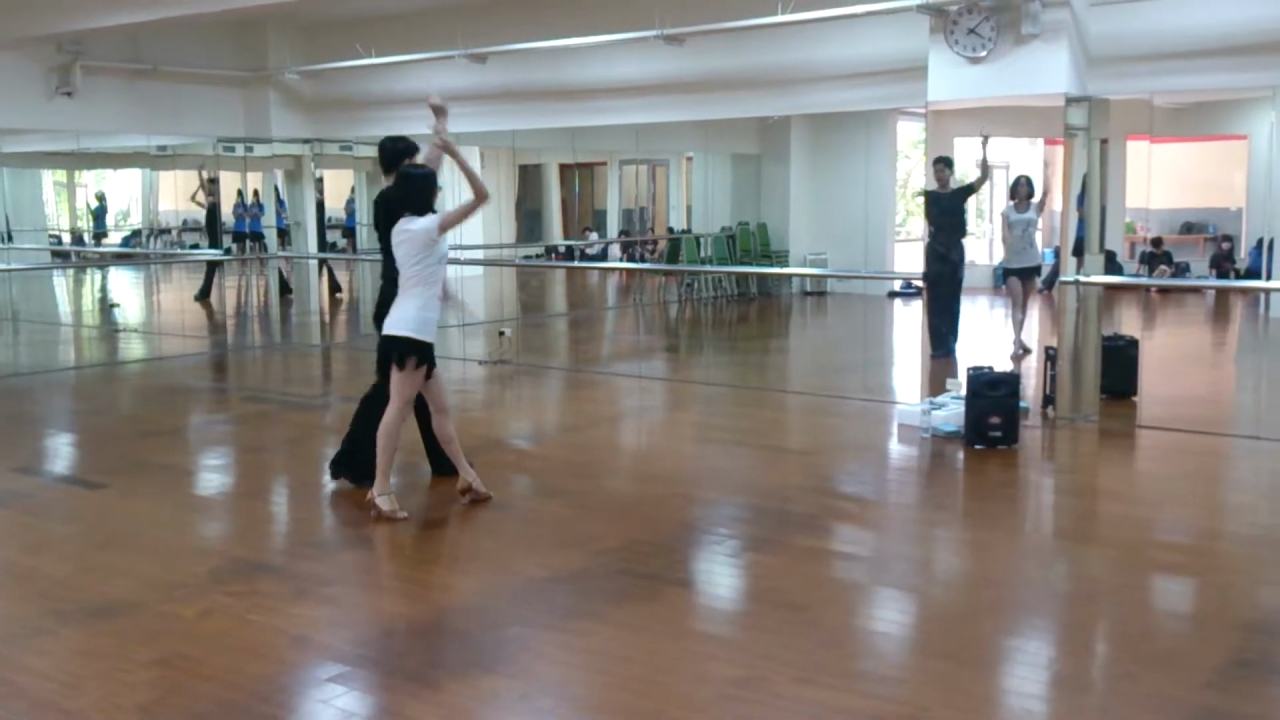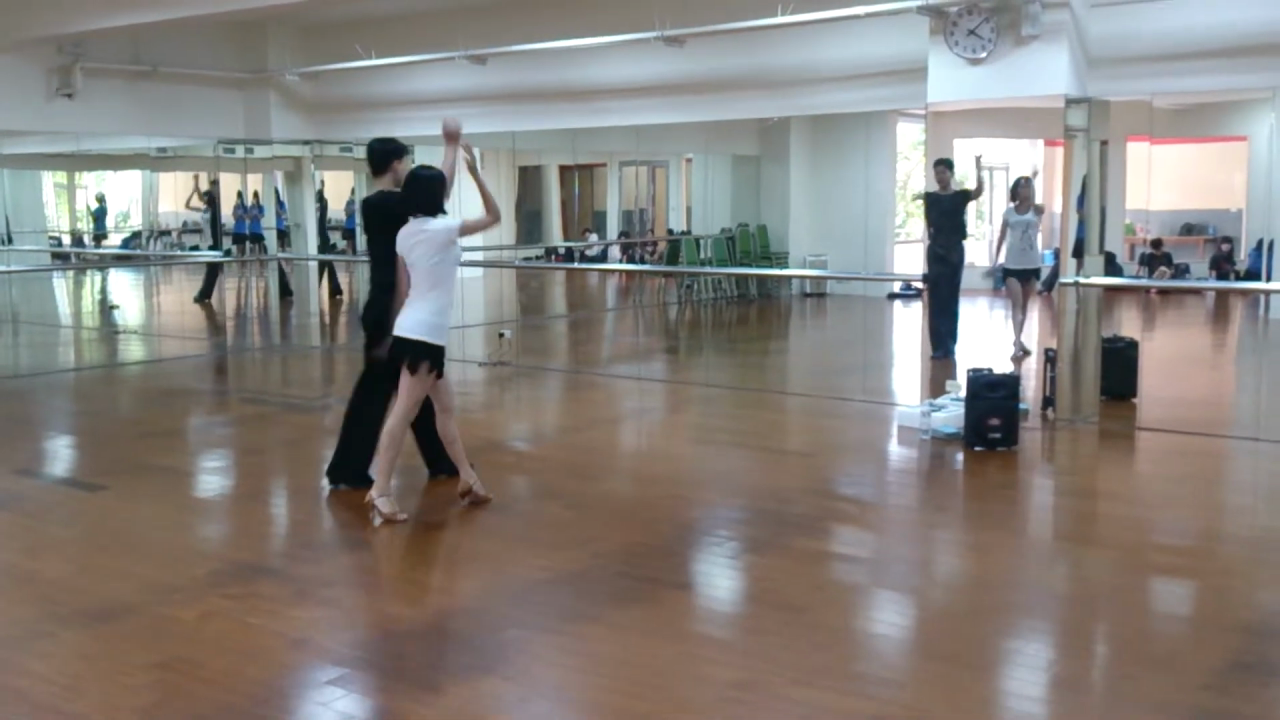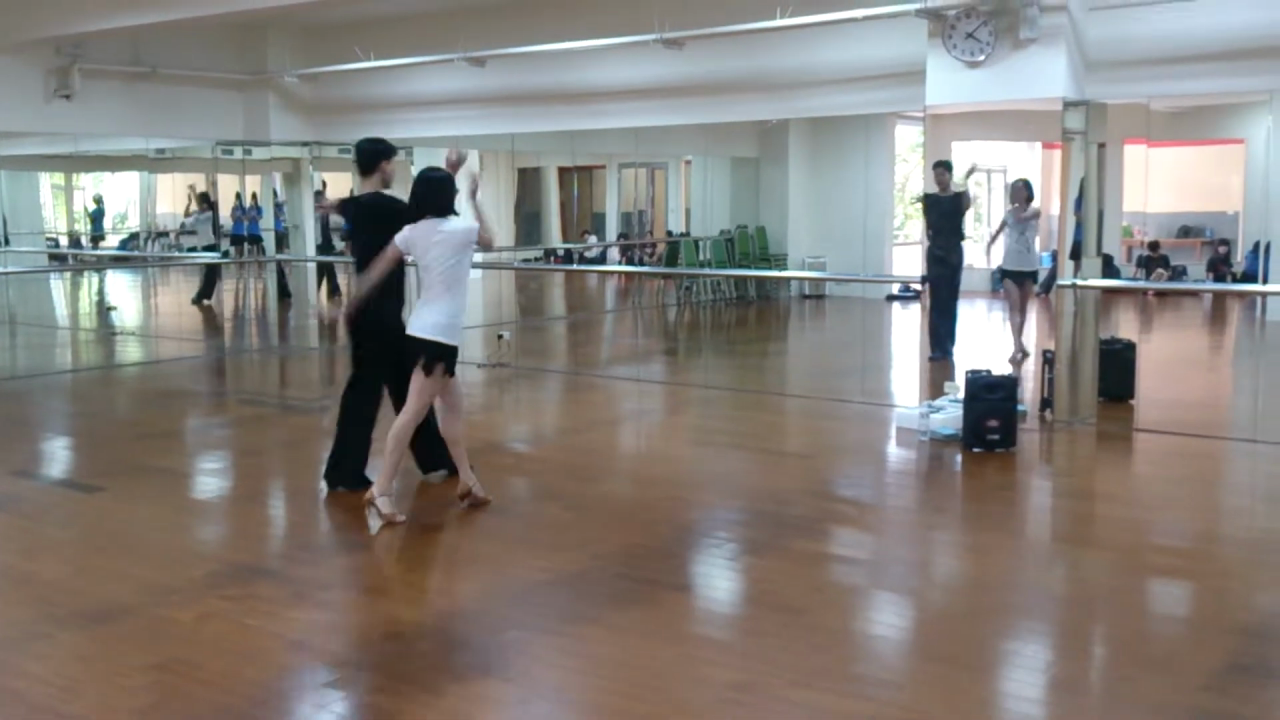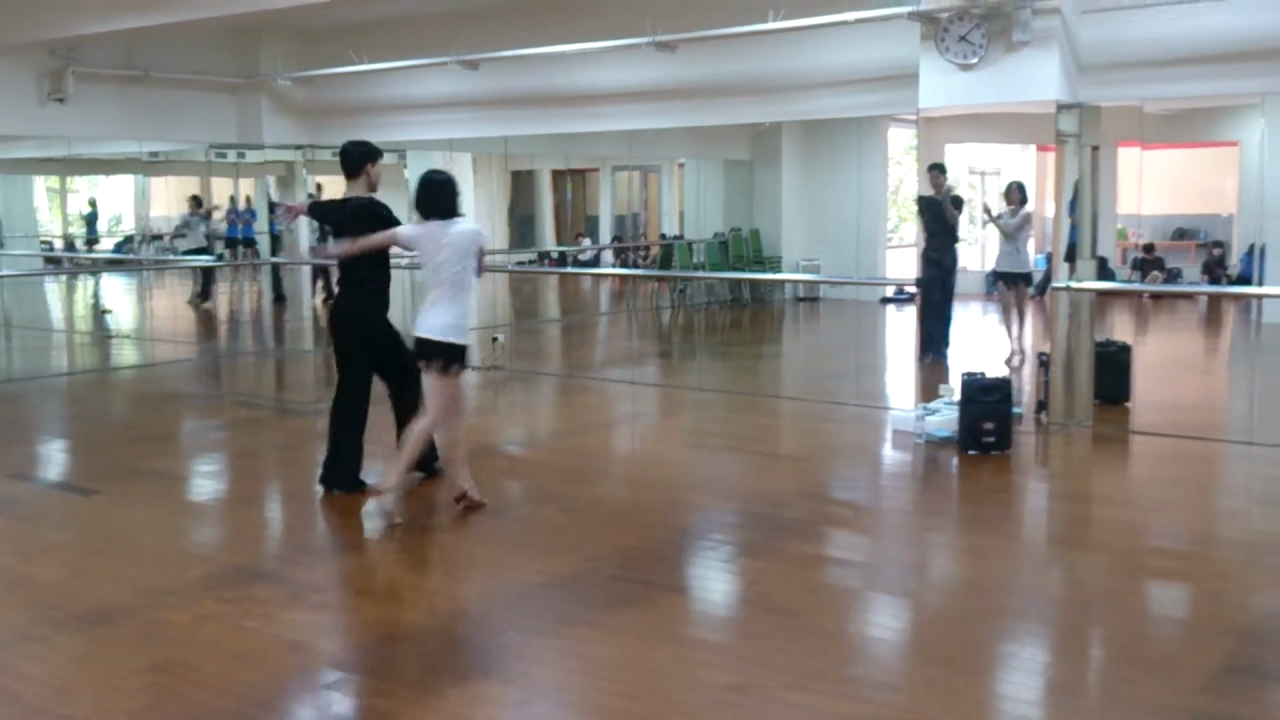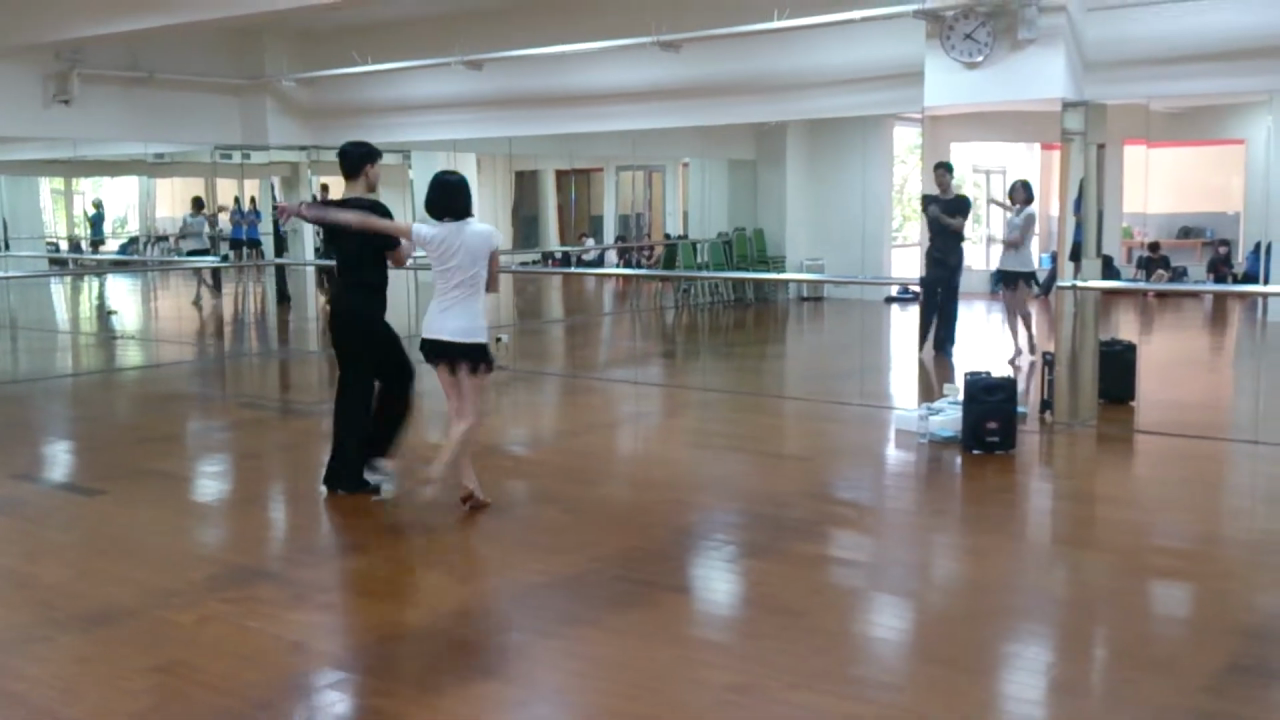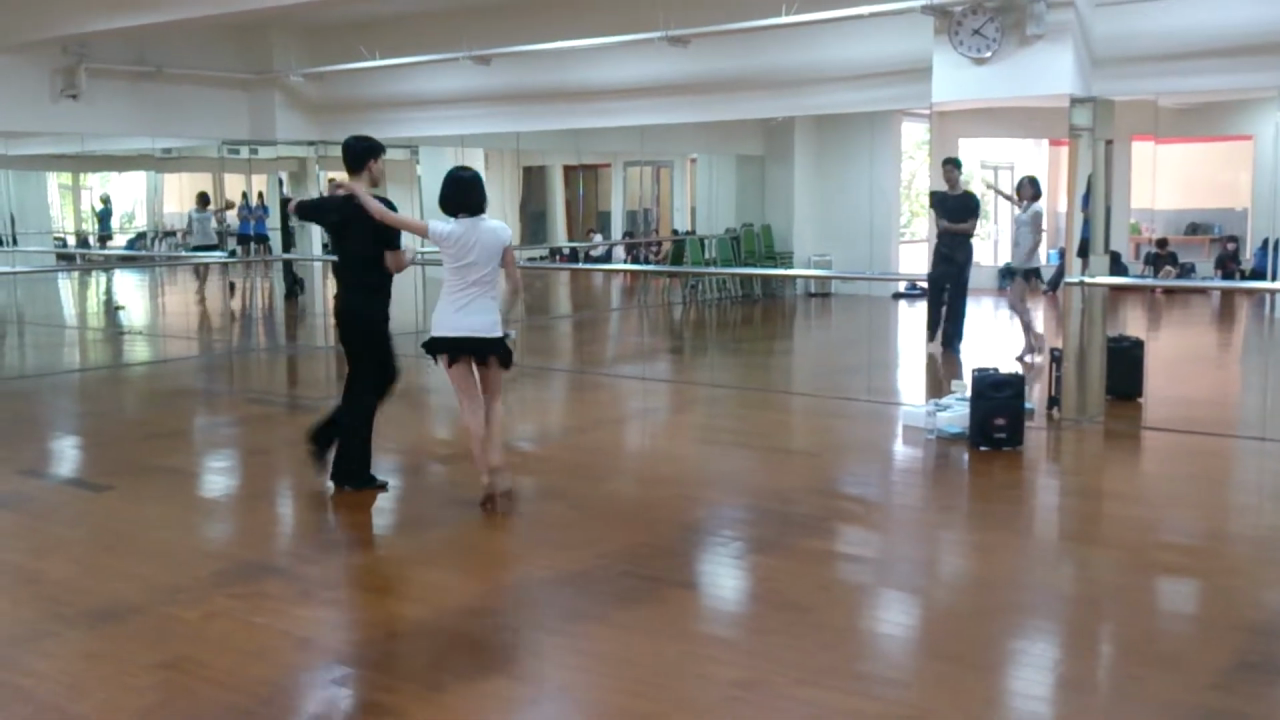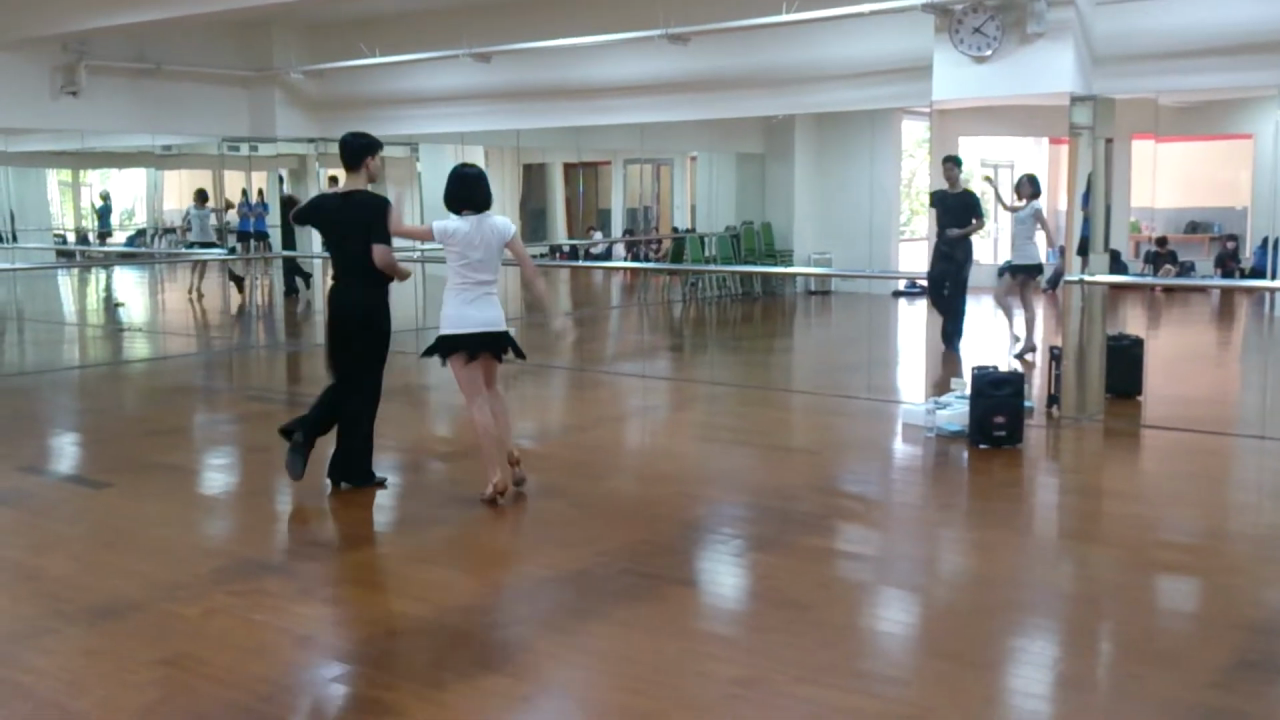
dt=0.1s
person 1, frame 1
left shoulder: (387, 203)
right shoulder: (398, 200)
right elbow: (433, 165)
right wrist: (441, 120)
right knee: (392, 386)
left ankle: (441, 460)
right ankle: (352, 463)
person 1, frame 2
left shoulder: (371, 204)
right shoulder: (394, 202)
right wrist: (452, 146)
left hip: (383, 308)
right hip: (389, 312)
right knee: (376, 389)
left ankle: (441, 461)
right ankle: (348, 470)
person 1, frame 3
left shoulder: (354, 206)
right shoulder: (388, 206)
left wrist: (337, 206)
left hip: (365, 308)
right hip: (381, 312)
left knee: (396, 382)
person 1, frame 4
left shoulder: (333, 210)
right shoulder: (373, 211)
left elbow: (311, 208)
left wrist: (300, 207)
left hip: (347, 310)
right hip: (366, 315)
left knee: (369, 385)
person 1, frame 5
left shoulder: (331, 210)
right shoulder: (375, 212)
left elbow: (291, 209)
right elbow: (399, 257)
left wrist: (290, 209)
right wrist: (406, 247)
left hip: (341, 310)
right hip: (364, 313)
left knee: (371, 382)
right ankle: (345, 474)
person 1, frame 6
left shoulder: (331, 204)
right shoulder: (379, 208)
left elbow: (295, 207)
right elbow: (395, 264)
right wrist: (407, 257)
left hip: (347, 305)
right hip: (369, 311)
left knee: (377, 377)
right knee: (365, 386)
left ankle: (324, 438)
right ankle: (352, 470)
person 1, frame 7
left shoulder: (322, 203)
right shoulder: (377, 204)
left elbow: (295, 216)
right elbow: (382, 259)
right wrist: (400, 272)
left hip: (340, 300)
right hip: (369, 305)
left knee: (346, 380)
right knee: (363, 387)
left ankle: (304, 432)
right ankle: (351, 469)
person 2, frame 1
left shoulder: (401, 228)
right shoulder: (430, 225)
right elbow: (481, 197)
right wrist: (455, 154)
left hip: (406, 328)
right hip: (411, 331)
left knee: (440, 406)
right knee: (398, 410)
left ankle: (466, 477)
right ankle: (380, 490)
person 2, frame 2
left shoulder: (405, 233)
right shoulder: (444, 227)
right elbow: (493, 216)
right wrist: (473, 169)
left hip: (412, 330)
right hip: (424, 333)
left knee: (446, 407)
right knee: (404, 412)
left ankle: (467, 479)
right ankle: (380, 490)
person 2, frame 3
left shoulder: (410, 233)
right shoulder: (460, 228)
left elbow: (375, 273)
right elbow: (487, 241)
left wrist: (348, 304)
right wrist: (474, 202)
left hip: (422, 328)
right hip: (438, 333)
left knee: (453, 406)
right knee: (413, 413)
left ankle: (467, 481)
right ankle: (381, 491)
person 2, frame 4
left shoulder: (416, 233)
right shoulder: (472, 232)
left elbow: (359, 245)
right elbow: (478, 269)
left wrist: (319, 252)
left hip: (428, 330)
right hip: (451, 333)
left knee: (453, 410)
right knee: (436, 414)
left ankle: (464, 485)
right ankle: (392, 482)
person 2, frame 5
left shoulder: (428, 233)
right shoulder: (486, 234)
left elbow: (368, 222)
right elbow: (491, 286)
left wrist: (315, 212)
left hip: (435, 332)
right hip: (469, 335)
left knee: (458, 408)
right knee: (470, 413)
left ankle: (469, 484)
right ankle: (440, 471)
person 2, frame 6
left shoulder: (443, 230)
right shoulder: (499, 231)
left elbow: (387, 217)
right elbow: (515, 285)
left wrist: (356, 188)
right wrist: (502, 314)
left hip: (448, 329)
right hip: (488, 328)
left knee: (469, 404)
right knee: (493, 399)
left ankle: (486, 478)
right ankle: (494, 469)
person 2, frame 7
left shoulder: (449, 228)
right shoulder: (502, 226)
left elbow: (397, 230)
right elbow: (531, 273)
right wrist: (554, 314)
left hip: (457, 325)
right hip: (492, 323)
left knee: (477, 401)
right knee: (492, 390)
left ankle: (497, 476)
right ankle: (510, 459)
person 3, frame 1
left shoulder: (959, 194)
right shoulder: (929, 197)
left elbow: (984, 178)
right elbow: (930, 222)
left wrist: (984, 148)
left hip: (955, 248)
right hip: (936, 249)
left knee: (953, 296)
right knee: (936, 297)
left ankle: (949, 342)
right ankle: (939, 344)
person 3, frame 2
left shoulder: (960, 196)
right shoulder: (930, 198)
left elbow: (979, 192)
left wrist: (978, 168)
left hip: (955, 251)
right hip: (937, 250)
left knee: (951, 299)
right knee: (937, 300)
left ankle: (948, 344)
right ankle: (940, 346)
person 3, frame 3
left shoulder: (959, 196)
right shoulder: (930, 199)
left elbow: (966, 206)
left wrist: (966, 181)
left hip: (954, 250)
right hip: (936, 250)
left knee: (950, 300)
right knee: (937, 300)
left ankle: (946, 345)
right ankle: (937, 347)
person 3, frame 4
left shoulder: (955, 200)
right shoulder: (924, 201)
left elbow: (954, 219)
left wrist: (946, 199)
left hip: (948, 253)
right hip: (931, 252)
left knee: (944, 302)
right knee: (928, 301)
left ankle: (940, 347)
right ankle: (928, 348)
person 3, frame 5
left shoulder: (962, 201)
right shoulder: (930, 200)
left elbow: (958, 226)
left wrist: (939, 216)
left hip: (953, 253)
right hip: (934, 252)
left knee: (949, 300)
right knee: (929, 296)
left ankle: (944, 344)
right ankle: (922, 339)
person 3, frame 6
left shoulder: (970, 198)
right shoulder: (938, 197)
left elbow: (971, 227)
left wrist: (949, 226)
left hip: (962, 249)
right hip: (942, 248)
left knee: (957, 296)
right knee: (935, 292)
left ankle: (951, 340)
right ankle: (932, 331)
person 3, frame 7
left shoulder: (969, 197)
right shoulder: (938, 195)
left elbow: (980, 223)
left wrist: (961, 232)
left hip: (961, 248)
right hip: (942, 247)
left knee: (956, 293)
right knee: (934, 290)
left ankle: (952, 338)
right ankle: (951, 335)
person 4, frame 1
left shoulder: (1036, 207)
right shoulder: (1008, 211)
left elbow: (1045, 192)
right elbow: (1005, 234)
left wrist: (1045, 170)
right wrist: (1006, 251)
left hip: (1031, 261)
right hip: (1012, 262)
left knee: (1024, 302)
right knee: (1017, 303)
left ankle: (1019, 339)
right ankle: (1017, 342)
person 4, frame 2
left shoulder: (1037, 210)
right shoulder: (1009, 211)
left elbow: (1033, 202)
right elbow: (1001, 237)
left wrist: (1030, 181)
left hip: (1031, 263)
right hip: (1012, 264)
left knee: (1024, 304)
right knee: (1016, 304)
left ankle: (1019, 340)
right ankle: (1017, 343)
person 4, frame 3
left shoulder: (1034, 211)
right shoulder: (1010, 212)
left elbow: (1020, 219)
right elbow: (1001, 228)
right wrist: (990, 243)
left hip: (1028, 265)
right hip: (1010, 264)
left knee: (1023, 306)
right knee: (1013, 306)
left ankle: (1019, 342)
right ankle: (1016, 346)
person 4, frame 4
left shoulder: (1026, 214)
right shoulder: (1006, 213)
left elbow: (1009, 232)
right elbow: (995, 220)
left wrist: (993, 220)
right wrist: (991, 216)
left hip: (1021, 267)
right hip: (1003, 266)
left knee: (1020, 308)
right knee: (1006, 308)
left ankle: (1019, 341)
right ankle: (1013, 347)
person 4, frame 5
left shoulder: (1029, 213)
right shoulder: (1015, 210)
left elbow: (1020, 240)
right elbow: (1004, 205)
right wrist: (992, 200)
left hip: (1022, 267)
right hip: (1006, 266)
left knee: (1021, 307)
right knee: (1010, 308)
left ankle: (1031, 339)
right ankle: (1017, 347)
person 4, frame 6
left shoulder: (1036, 210)
right shoulder: (1023, 207)
left elbow: (1038, 239)
right elbow: (1012, 198)
left wrist: (1024, 261)
right wrist: (996, 189)
left hip: (1028, 264)
right hip: (1017, 263)
left knee: (1015, 302)
right knee: (1018, 302)
left ankle: (1033, 336)
right ankle: (1030, 341)
person 4, frame 7
left shoulder: (1035, 207)
right shoulder: (1024, 208)
left elbow: (1047, 230)
right elbow: (1008, 207)
right wrist: (995, 188)
left hip: (1026, 260)
right hip: (1019, 260)
left knee: (1000, 295)
right knee: (1026, 301)
left ankle: (1012, 332)
right ankle: (1029, 341)
